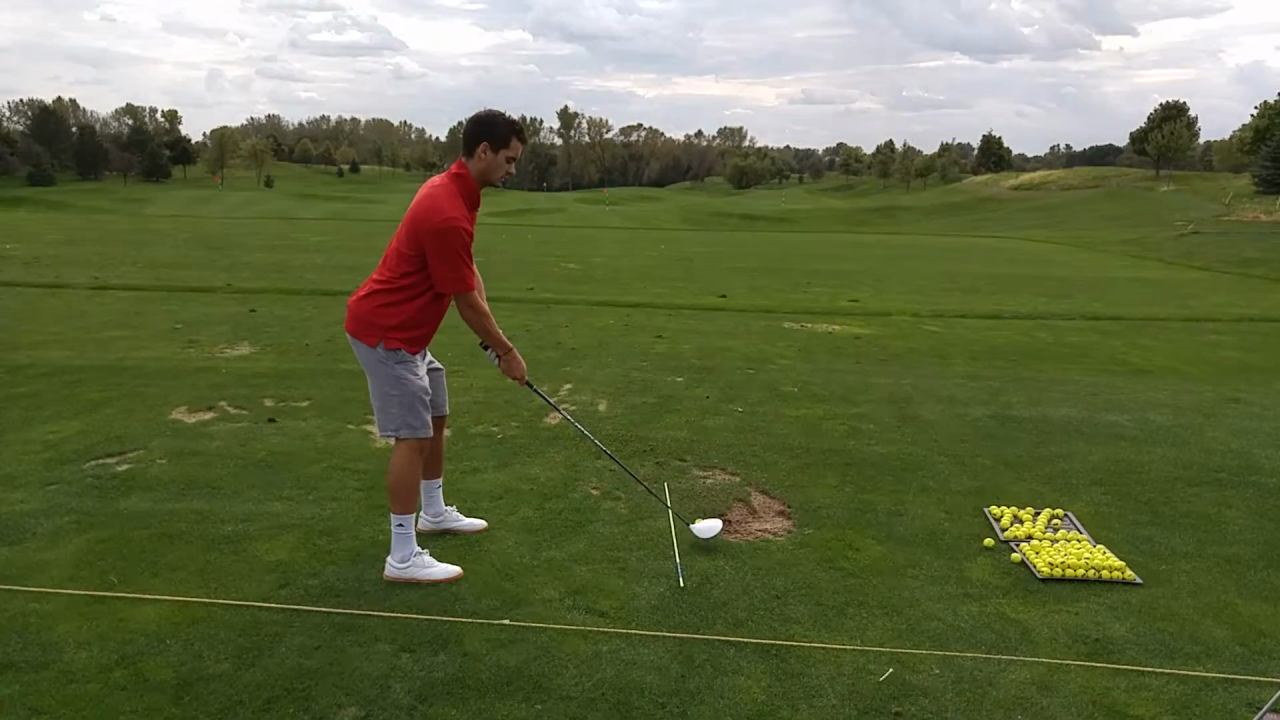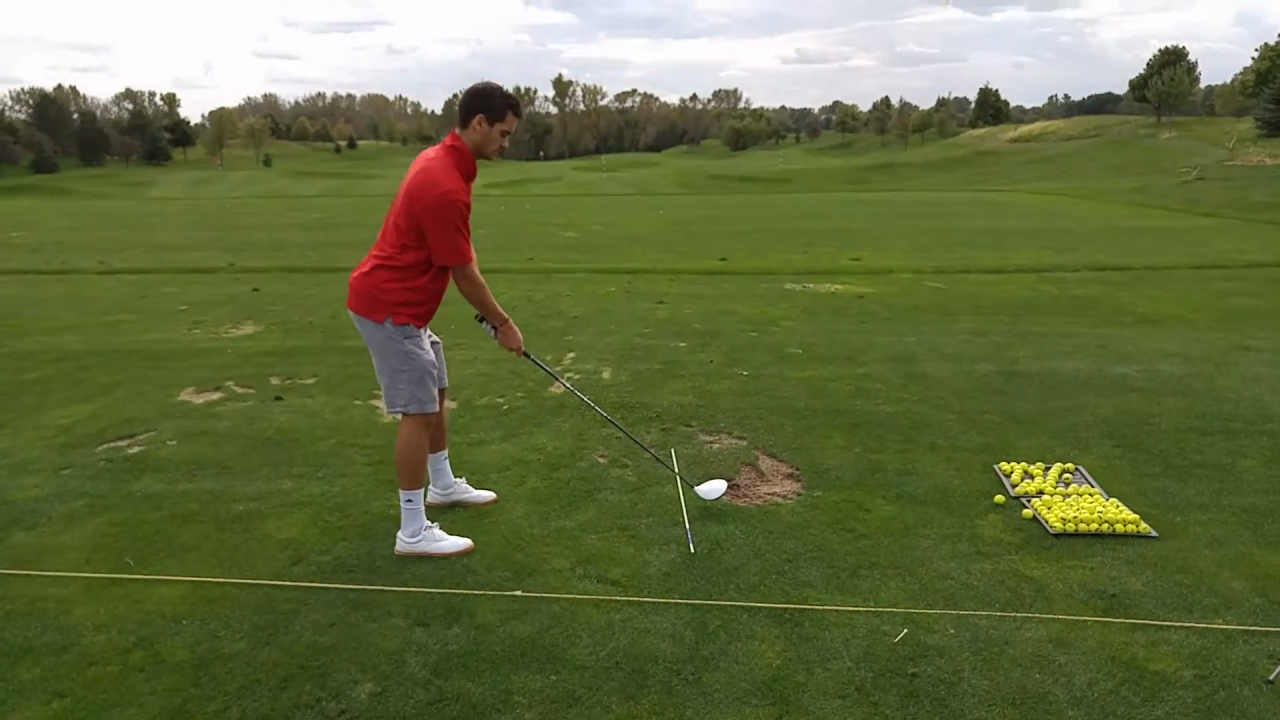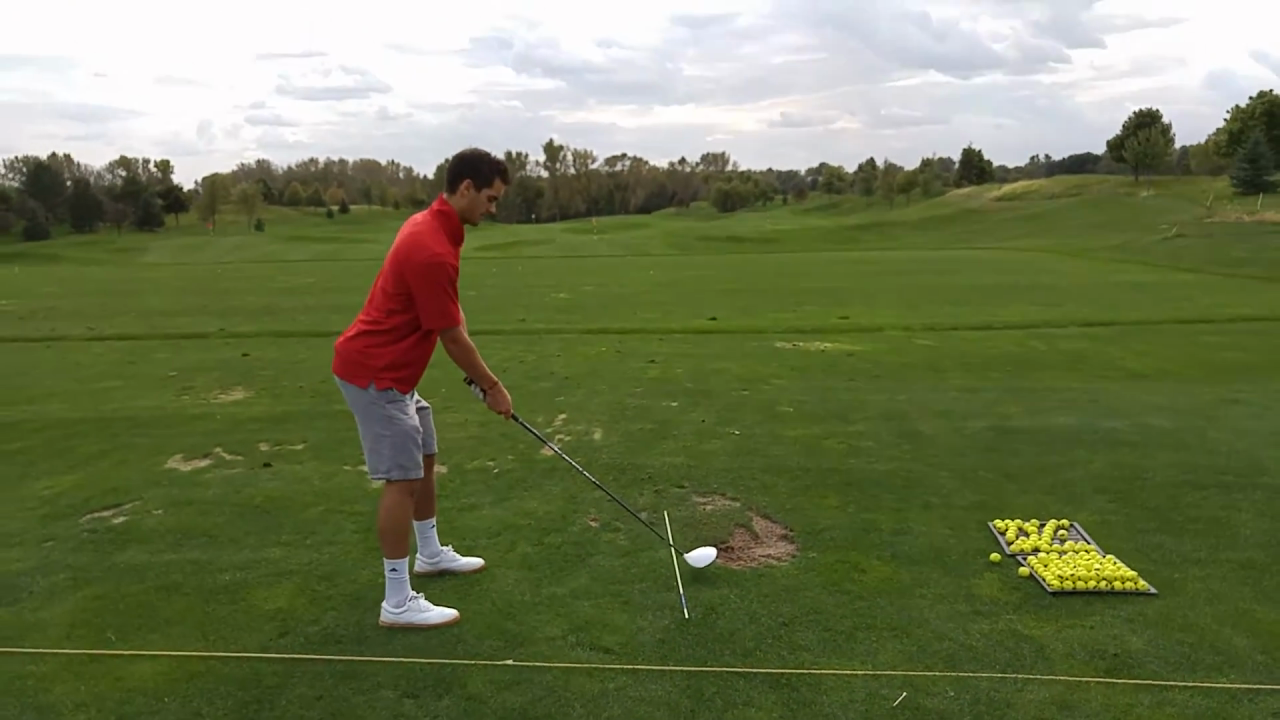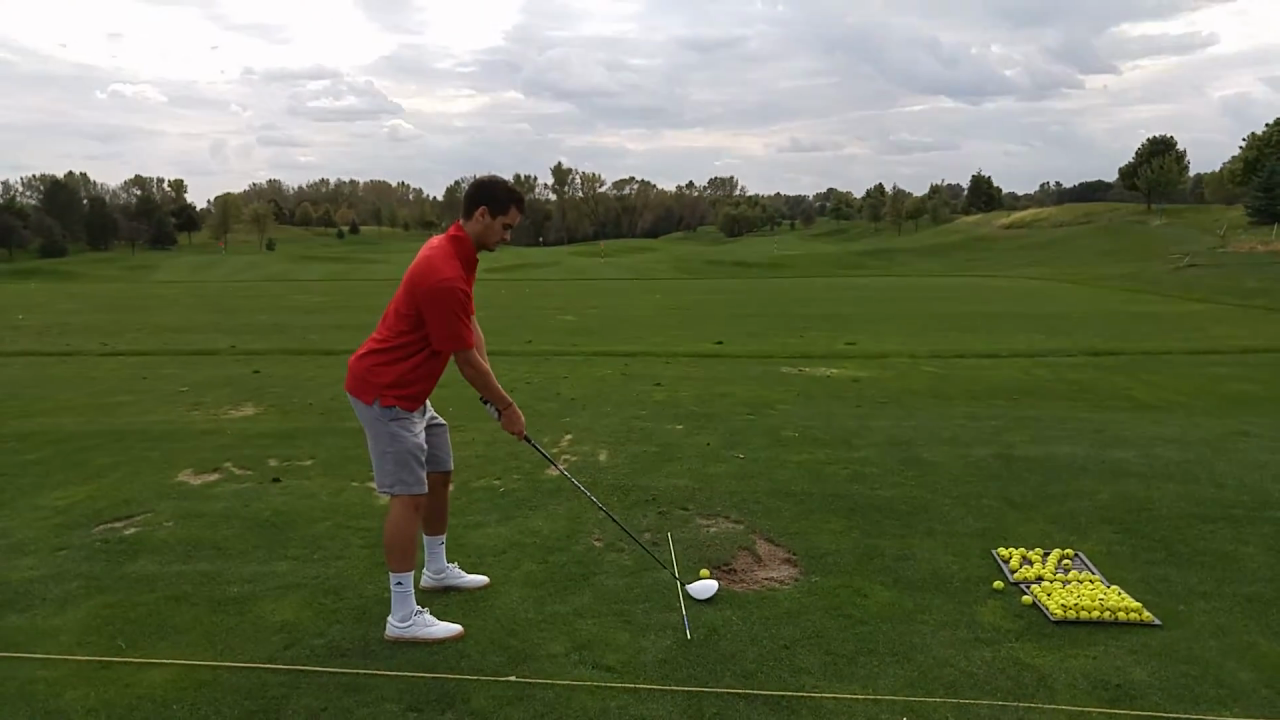
dt=0.7s
person 1, frame 1
left shoulder: (452, 187)
right shoulder: (448, 215)
left elbow: (469, 272)
right elbow: (466, 301)
left wrist: (494, 338)
right wrist: (506, 352)
left hip: (401, 328)
right hip: (385, 332)
left knee: (434, 420)
right knee: (411, 436)
left ankle: (434, 512)
right ankle: (403, 558)
person 1, frame 2
left shoulder: (441, 158)
right shoulder: (445, 187)
left elbow: (462, 253)
right elbow: (463, 273)
left wrist: (489, 309)
right wrist: (503, 323)
left hip: (399, 301)
right hip: (389, 308)
left knee: (434, 395)
right knee: (417, 411)
left ankle: (442, 484)
right ankle: (413, 533)
person 1, frame 3
left shoulder: (432, 224)
right shoulder: (433, 250)
left elbow: (452, 312)
right elbow: (452, 337)
left wrist: (478, 373)
right wrist: (493, 386)
left hip: (389, 368)
right hip: (374, 373)
left knee: (424, 460)
right knee: (402, 479)
left ankle: (431, 553)
right ankle: (397, 602)
person 1, frame 4
left shoulder: (453, 249)
right shoulder: (444, 275)
left elbow: (470, 328)
right elbow: (466, 359)
left wrist: (493, 390)
right wrist: (506, 407)
left hip: (405, 387)
right hip: (384, 391)
left knee: (438, 475)
right knee: (408, 495)
left ankle: (437, 569)
right ankle: (403, 616)
